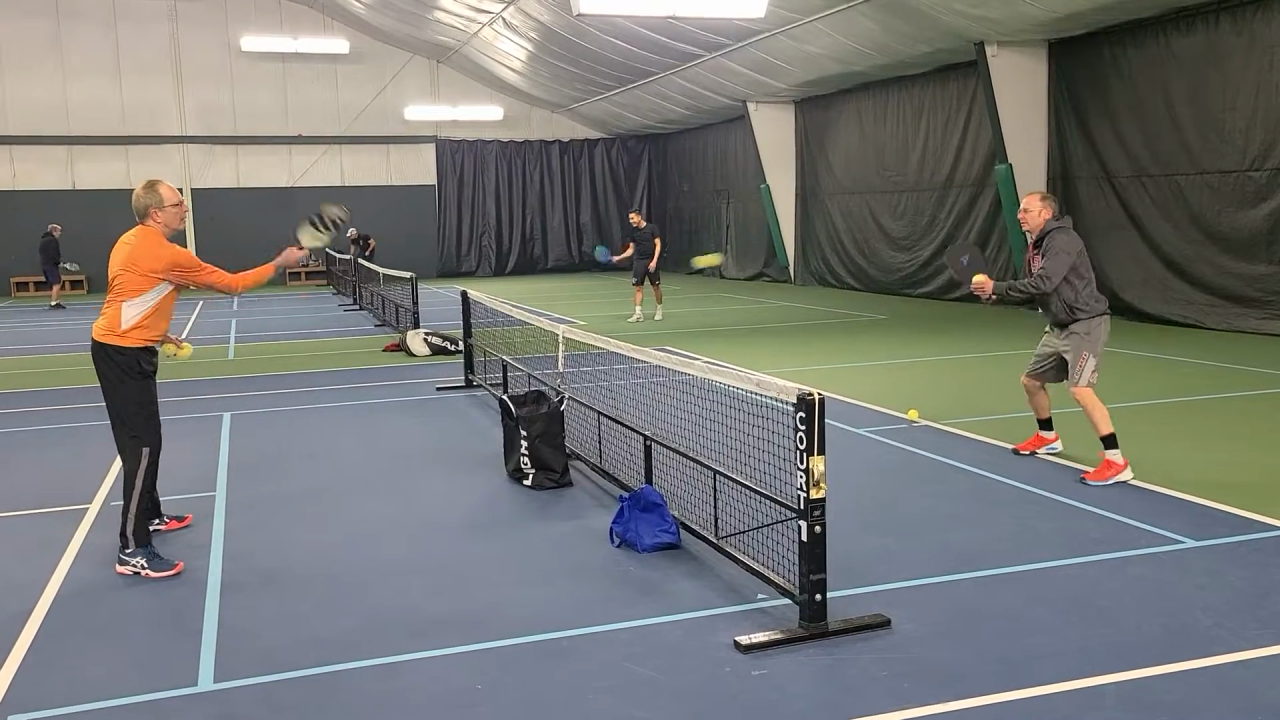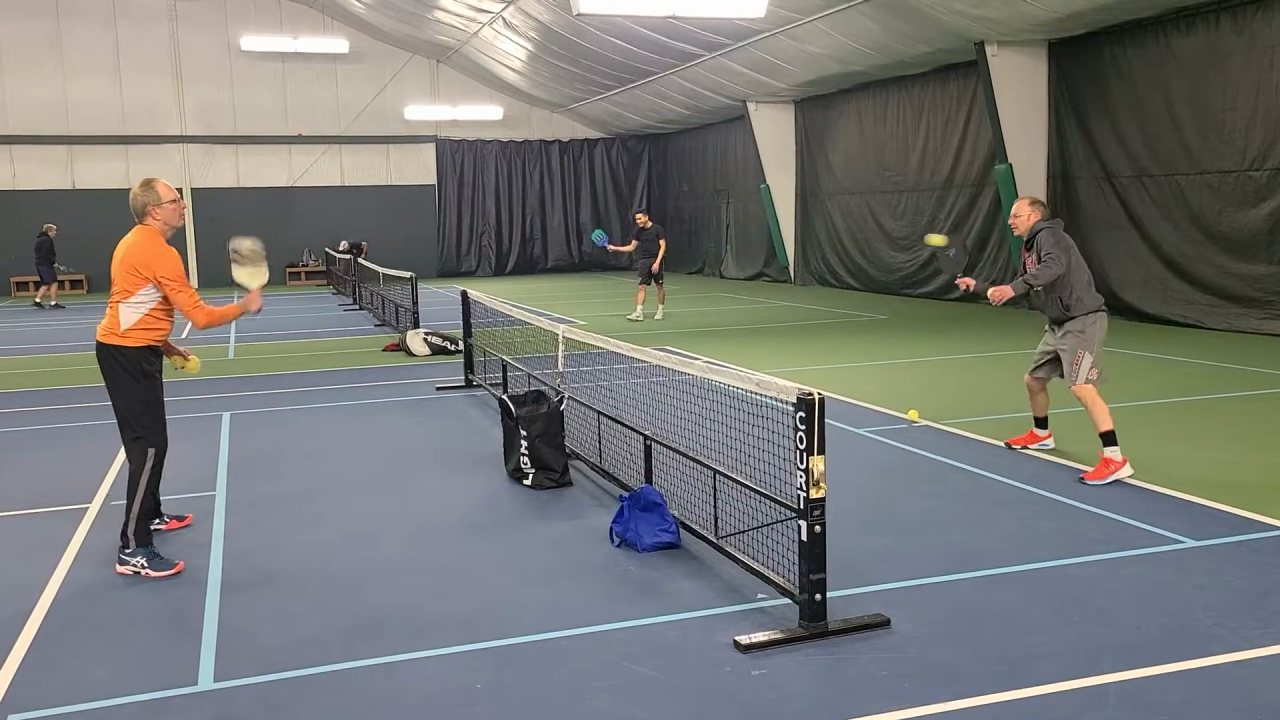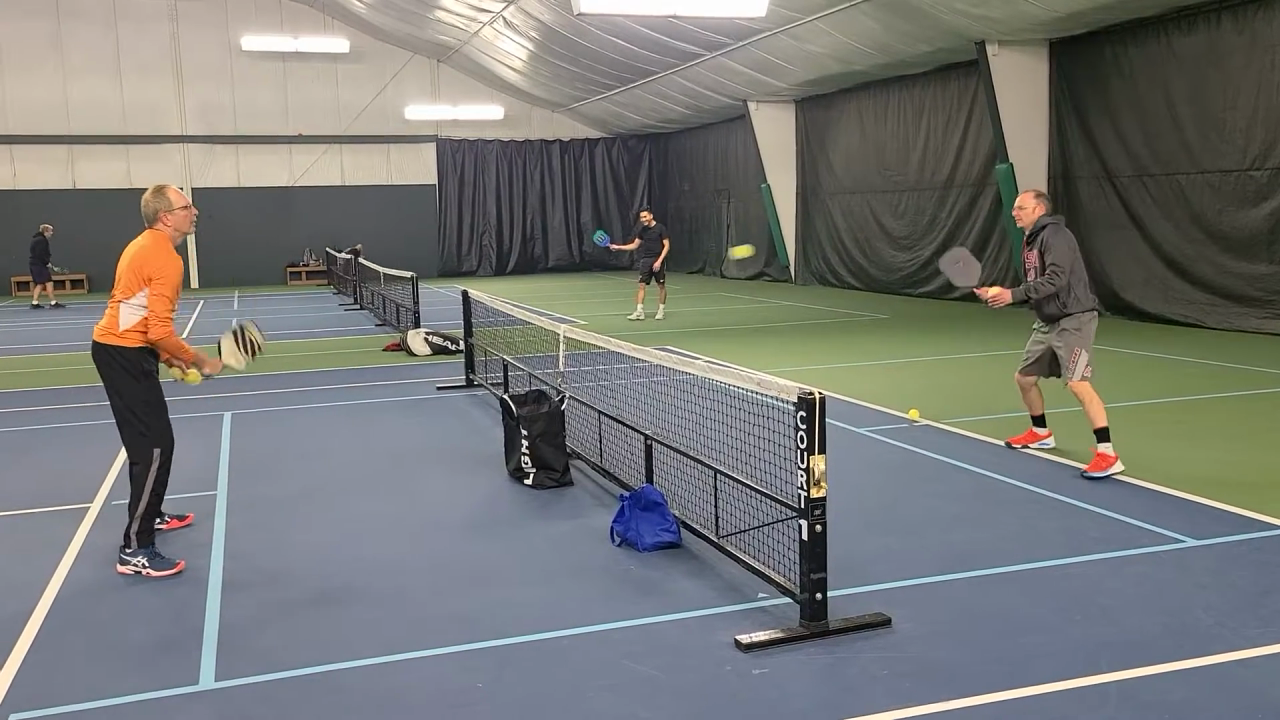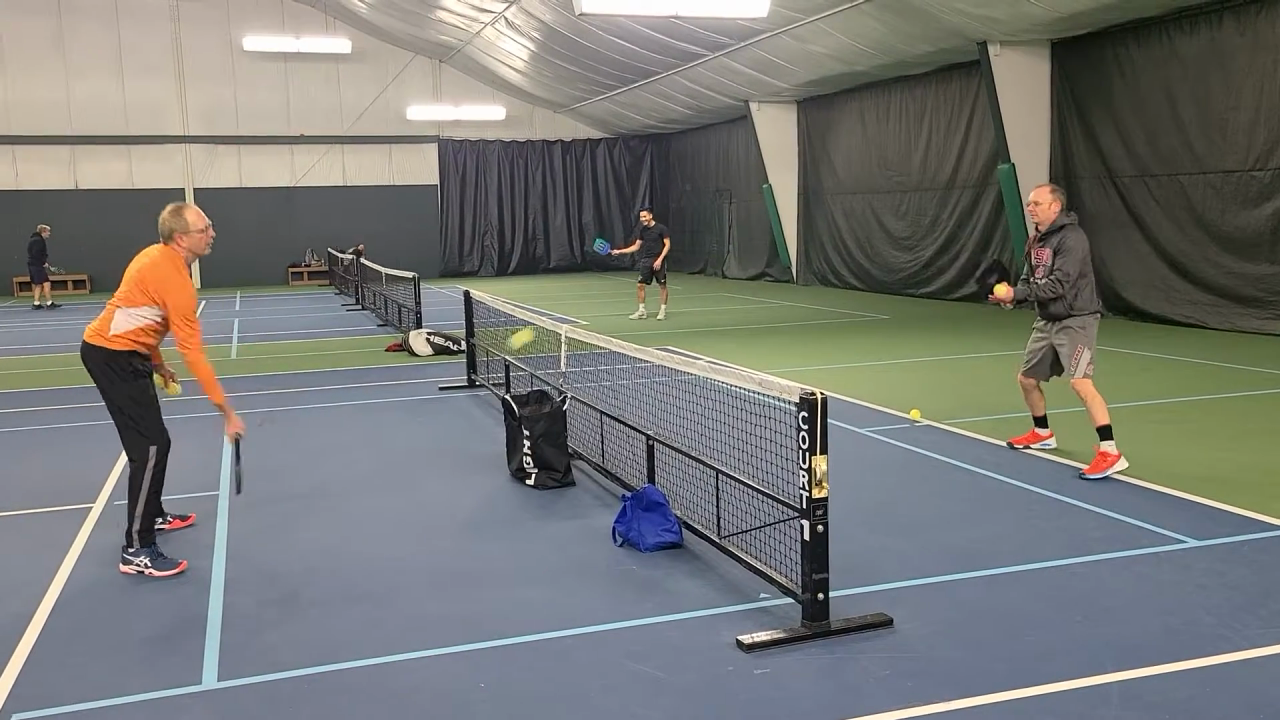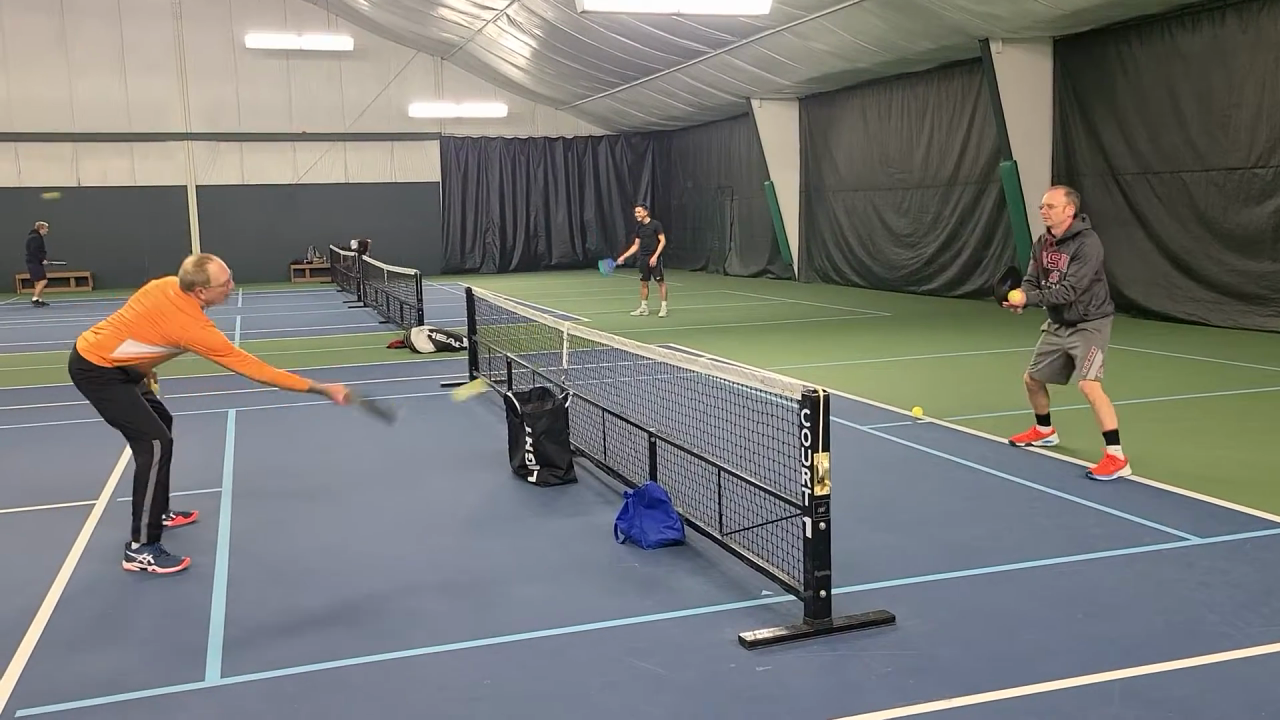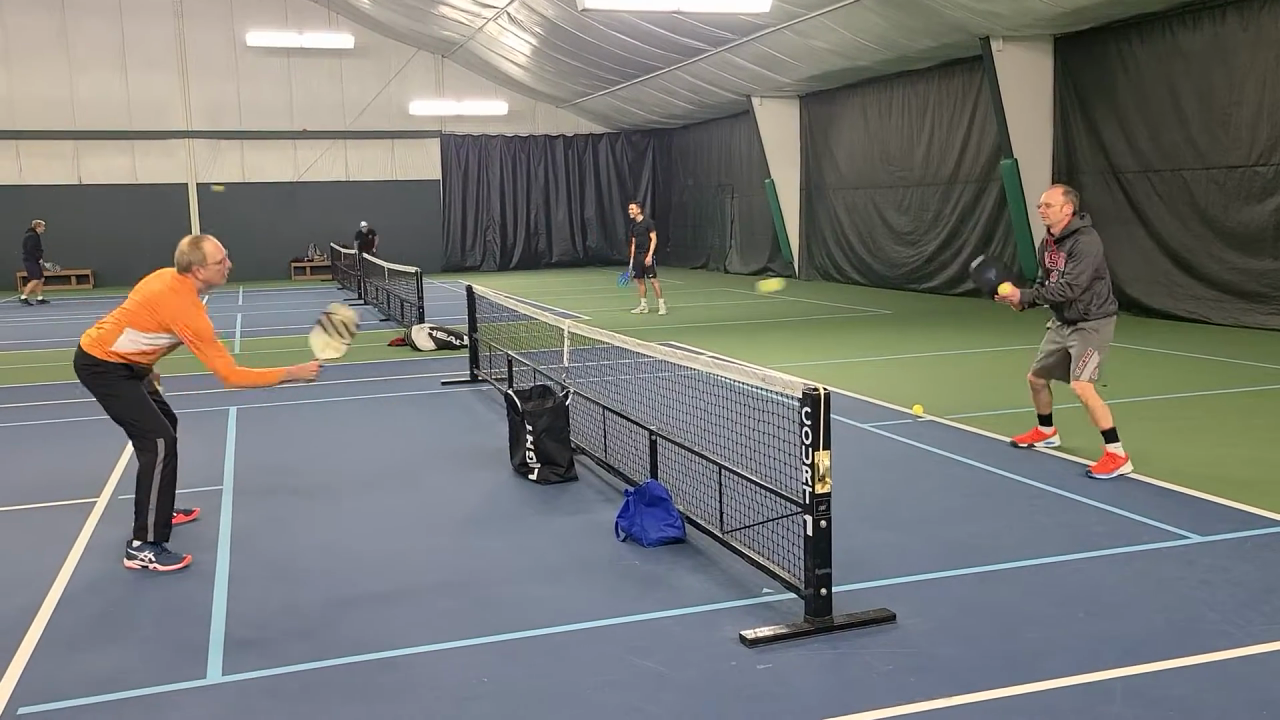
dt=0.2s
person 1, frame 1
left shoulder: (132, 241)
right shoulder: (165, 254)
right elbow: (232, 284)
left wrist: (159, 335)
right wrist: (280, 262)
left hip: (123, 348)
right hip: (123, 354)
left knee: (147, 439)
right knee: (142, 445)
left ankle: (150, 514)
right ankle: (133, 551)
person 1, frame 2
left shoulder: (136, 241)
right shoulder: (160, 253)
right elbow: (198, 315)
left wrist: (165, 344)
right wrist: (243, 307)
left hip: (128, 349)
right hip: (130, 354)
left knee: (149, 440)
right knee: (150, 447)
left ankle: (149, 514)
right ankle: (133, 551)
person 1, frame 3
left shoulder: (147, 245)
right shoulder: (165, 258)
right elbow: (161, 331)
left wrist: (172, 356)
right wrist: (200, 360)
left hip: (122, 349)
right hip: (125, 354)
left knee: (150, 439)
right knee: (156, 446)
left ankle: (150, 513)
right ankle: (135, 551)
person 1, frame 4
left shoulder: (154, 256)
right shoulder: (176, 281)
right elbow: (194, 353)
left wrist: (157, 363)
right wrist: (226, 410)
left hip: (124, 356)
right hip: (108, 355)
left knee: (149, 436)
right knee: (153, 444)
left ankle: (153, 512)
right ankle: (138, 550)
person 1, frame 5
left shoulder: (167, 287)
right shoulder: (193, 326)
right elbow: (258, 370)
left wrist: (143, 372)
right wrist: (323, 388)
left hip: (105, 360)
right hip: (95, 370)
left knee: (160, 424)
right knee: (154, 442)
left ankle: (155, 512)
right ankle: (141, 549)
person 1, frame 6
left shoulder: (168, 278)
right shoulder: (188, 311)
right elbow: (229, 373)
left wrist: (144, 370)
right wrist: (293, 372)
left hip: (113, 358)
right hip: (100, 364)
left knee: (163, 426)
right knee: (157, 441)
left ankle: (158, 509)
right ankle: (143, 546)
person 2, frame 1
left shoulder: (1061, 238)
right shoulder: (1038, 243)
left elbow: (1045, 281)
right elbow: (1031, 290)
left wrist: (997, 287)
right wrist: (994, 289)
left hip: (1087, 324)
right hip: (1060, 326)
left knee: (1082, 390)
right knee: (1031, 380)
left ankle: (1116, 462)
right ankle: (1048, 438)
person 2, frame 2
left shoulder: (1048, 235)
right shoulder: (1030, 247)
left elbow: (1054, 267)
right elbow: (1021, 290)
left wrist: (1014, 288)
right wrist: (980, 286)
left hip: (1083, 321)
right hip: (1060, 324)
left knee: (1082, 388)
right knee: (1034, 378)
left ankle: (1115, 459)
right ankle: (1041, 434)
person 2, frame 3
left shoulder: (1054, 235)
right shoulder: (1030, 242)
left elbow: (1055, 279)
right elbow: (1032, 288)
left wrist: (1014, 294)
right wrist: (998, 294)
left hip: (1074, 320)
right hip: (1048, 322)
left knee: (1078, 384)
right knee: (1024, 378)
left ankle: (1108, 455)
right ankle: (1040, 433)
person 2, frame 4
left shoulder: (1071, 237)
right shoulder: (1034, 241)
left elbow: (1059, 284)
right elbow: (1028, 280)
left wrist: (1016, 293)
right wrist: (1009, 295)
left hip: (1077, 321)
right hip: (1047, 321)
left knee: (1081, 383)
right knee: (1026, 379)
left ankle: (1110, 453)
right ankle: (1042, 433)
person 2, frame 5
left shoulder: (1087, 243)
right shoulder: (1042, 243)
left elbow: (1072, 290)
right elbow: (1032, 281)
left wrist: (1029, 299)
right wrist: (1021, 298)
left hip: (1090, 324)
right hip: (1057, 324)
left knee: (1089, 386)
right knee: (1033, 379)
left ankle: (1116, 458)
right ankle: (1044, 431)
person 2, frame 6
left shoulder: (1085, 240)
right shoulder: (1049, 242)
left elbow: (1069, 288)
right elbow: (1046, 287)
left wrist: (1024, 295)
right wrist: (1022, 300)
left hip: (1092, 322)
right hip: (1063, 323)
left knee: (1081, 386)
right knee: (1036, 378)
left ankle: (1117, 455)
right ankle: (1046, 432)
